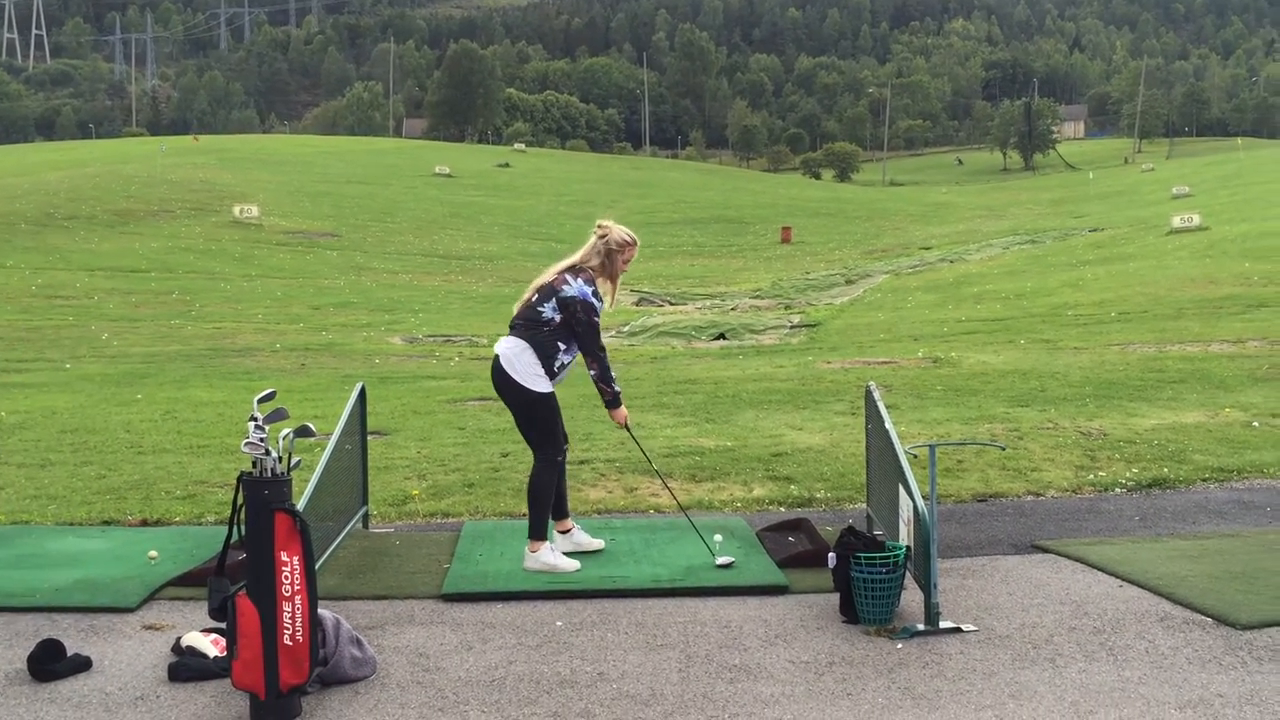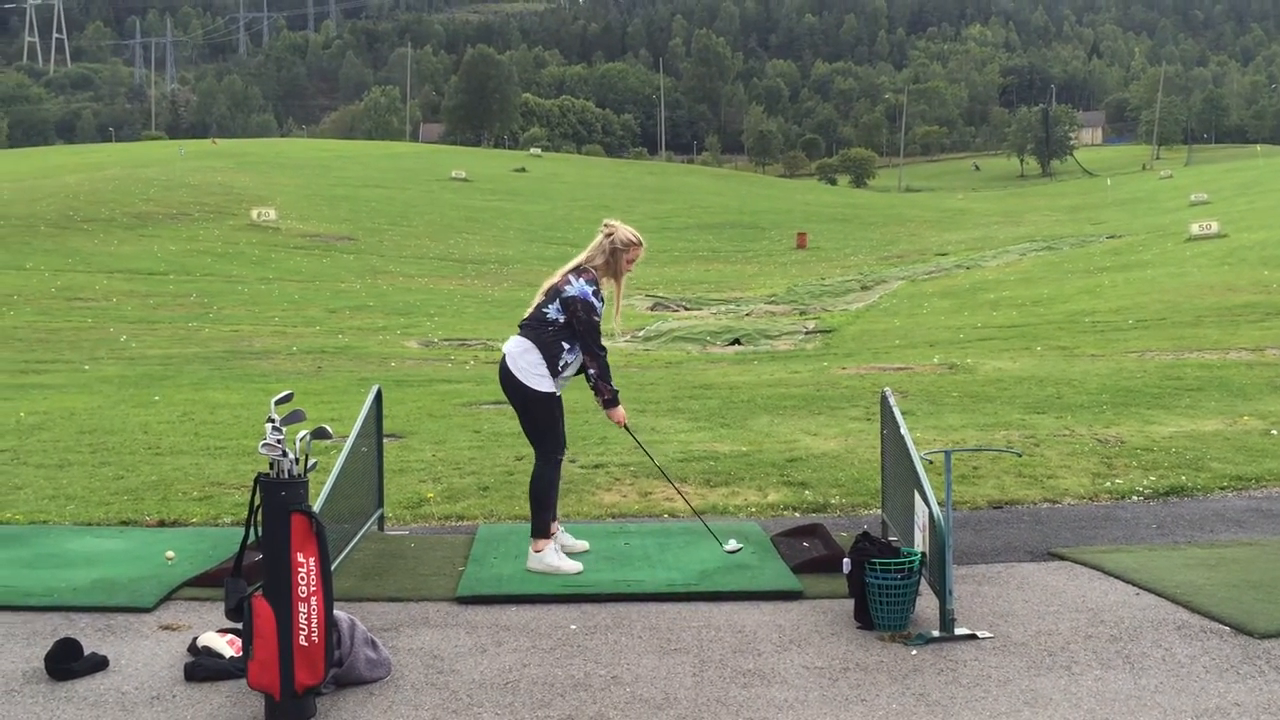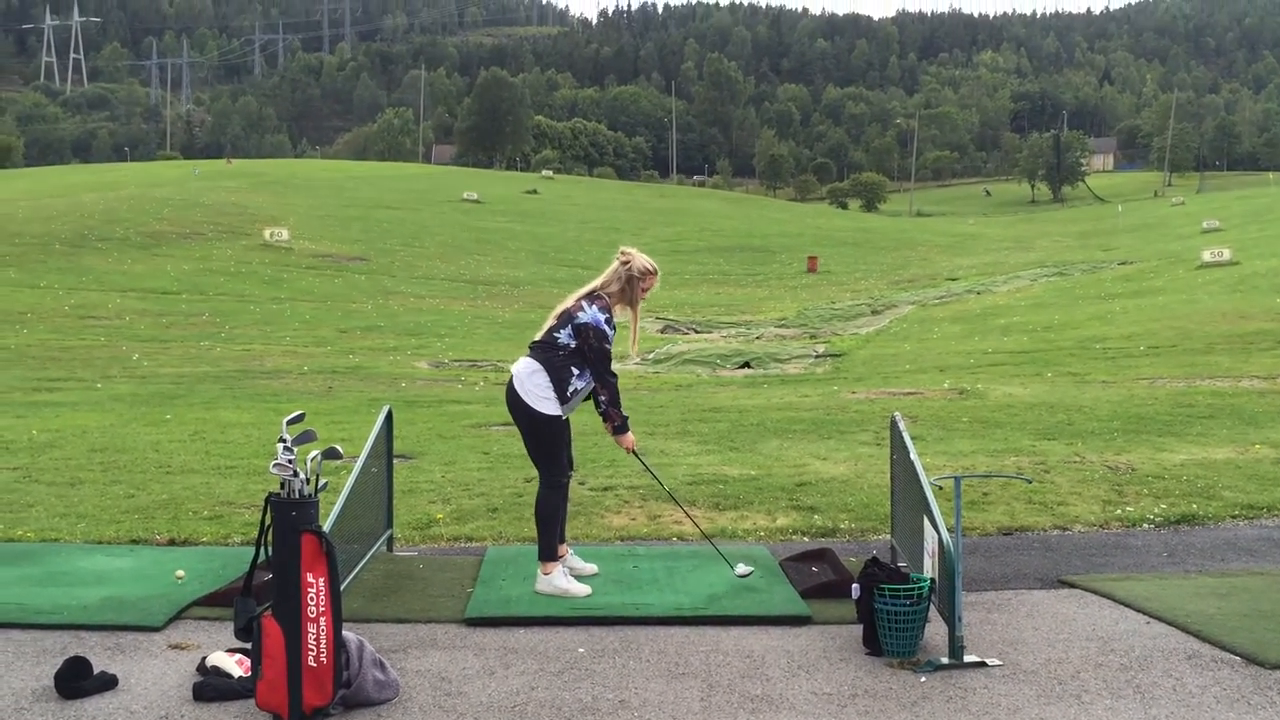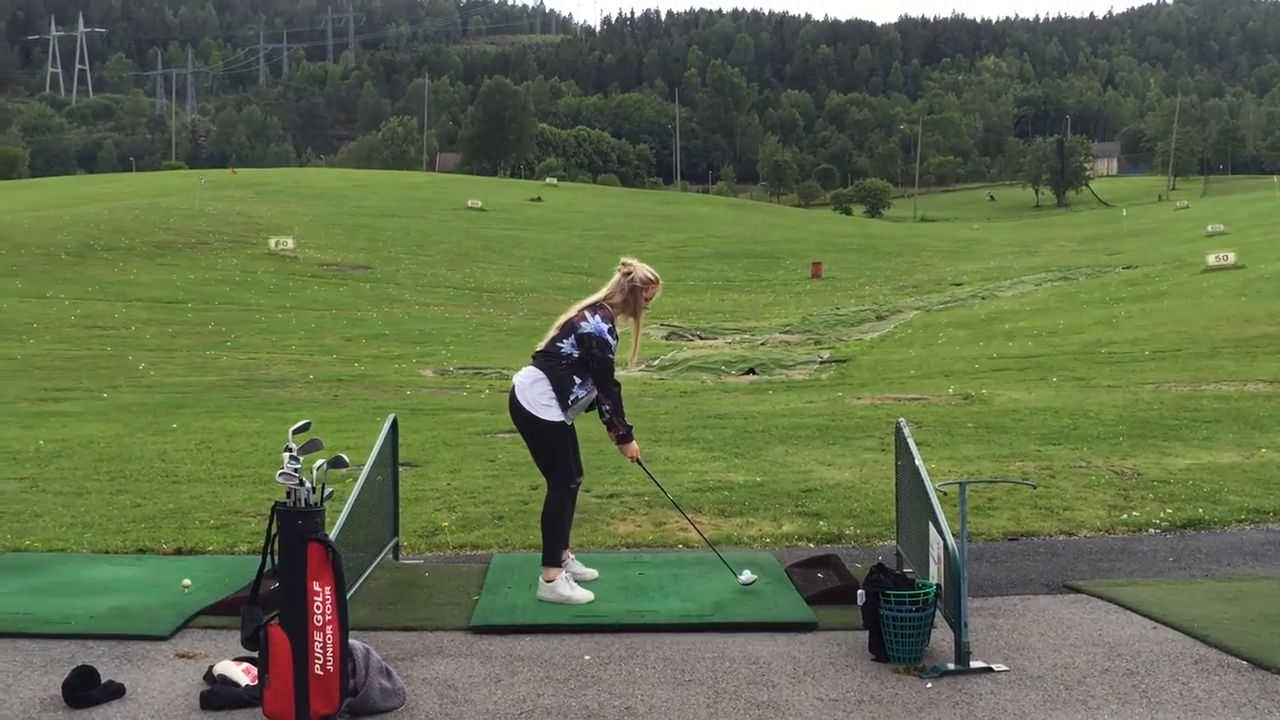
dt=0.7s
person 1, frame 1
left shoulder: (574, 278)
right shoulder: (583, 290)
left elbow: (586, 346)
right elbow: (592, 351)
left wrist: (610, 391)
right wrist: (613, 402)
left hip: (516, 367)
right hip: (523, 372)
left knee: (557, 446)
right knee: (548, 453)
left ankle: (565, 531)
right ankle: (537, 548)
person 1, frame 2
left shoulder: (581, 280)
right shoulder: (583, 289)
left elbow: (583, 347)
right elbow: (592, 349)
left wrist: (601, 392)
right wrist: (610, 400)
left hip: (536, 372)
right hip: (528, 373)
left knee: (555, 451)
right knee: (549, 455)
left ankle: (550, 530)
right ankle: (541, 549)
person 1, frame 3
left shoulder: (593, 306)
right shoulder: (596, 316)
left elbow: (593, 372)
right elbow: (603, 376)
left wrist: (608, 416)
right wrist: (620, 426)
left hip: (540, 393)
right hip: (535, 395)
left knee: (561, 473)
right knee: (554, 477)
left ankle: (560, 553)
right ankle: (549, 571)
person 1, frame 4
left shoulder: (596, 316)
right shoulder: (599, 325)
left elbow: (596, 381)
right elbow: (606, 385)
left wrist: (612, 425)
right wrist: (624, 435)
left hip: (546, 402)
right hip: (537, 404)
left knee: (571, 478)
right knee: (562, 483)
left ankle: (561, 557)
right ankle: (551, 578)
